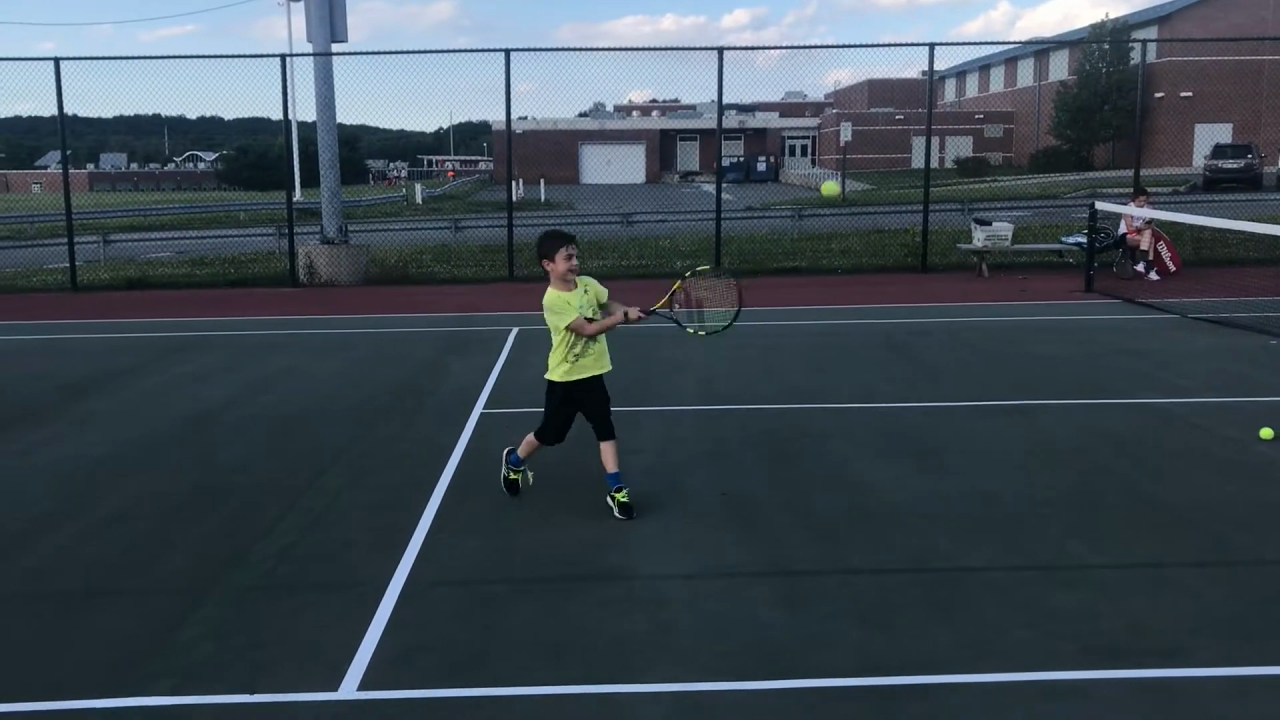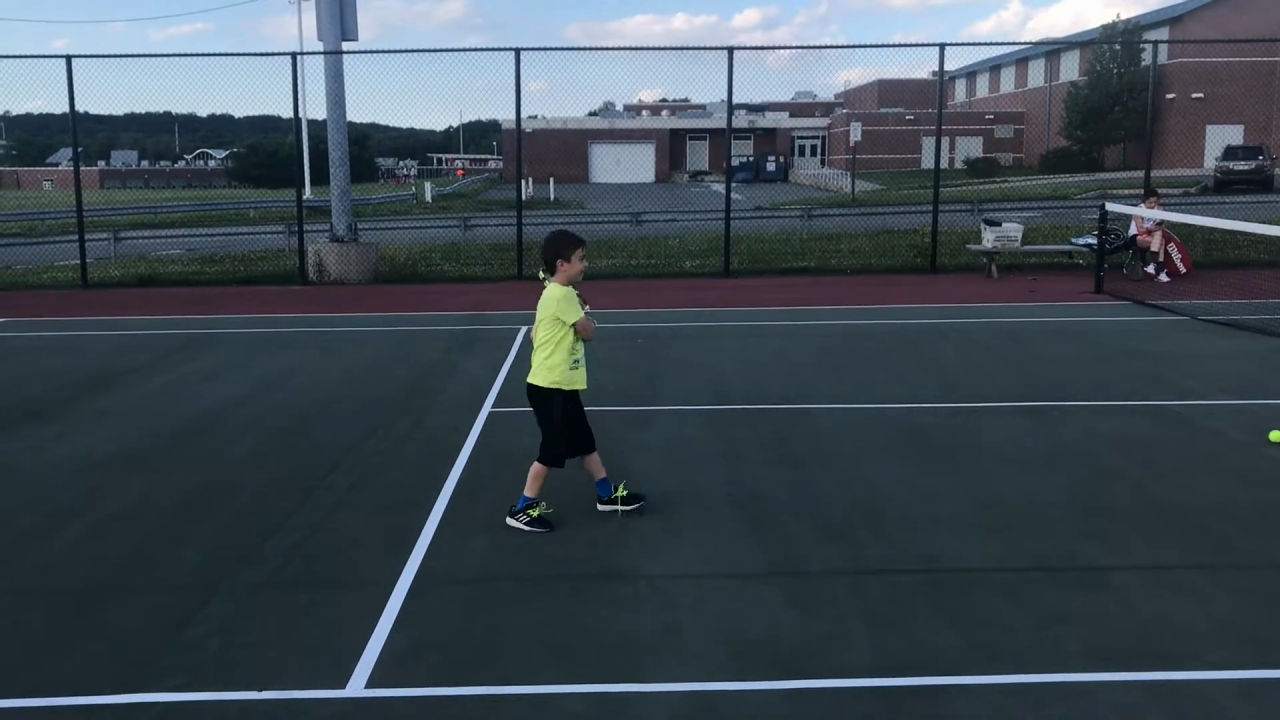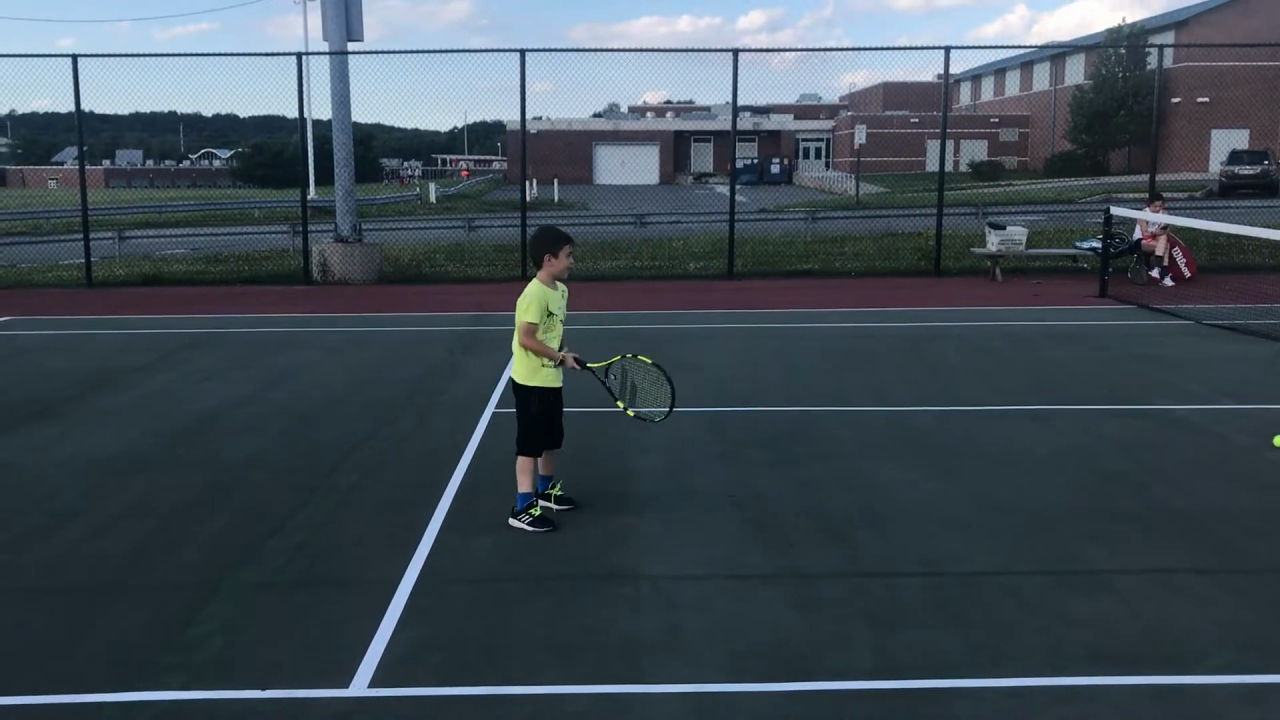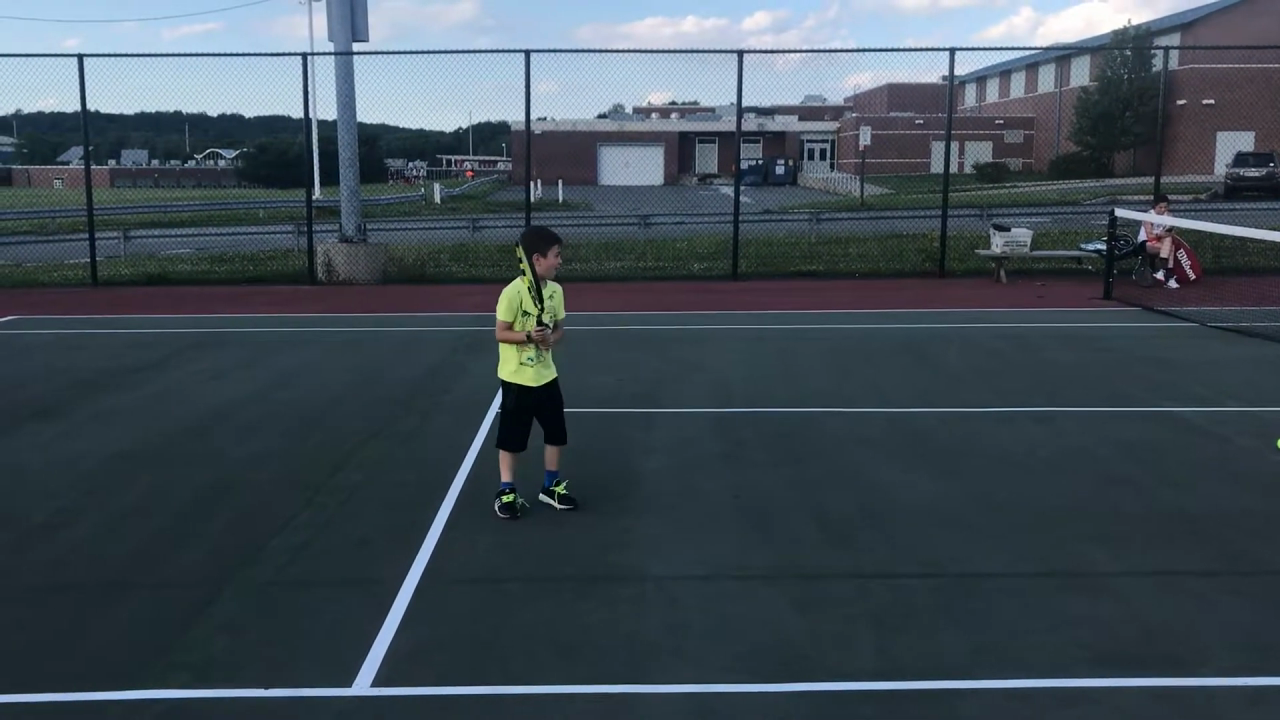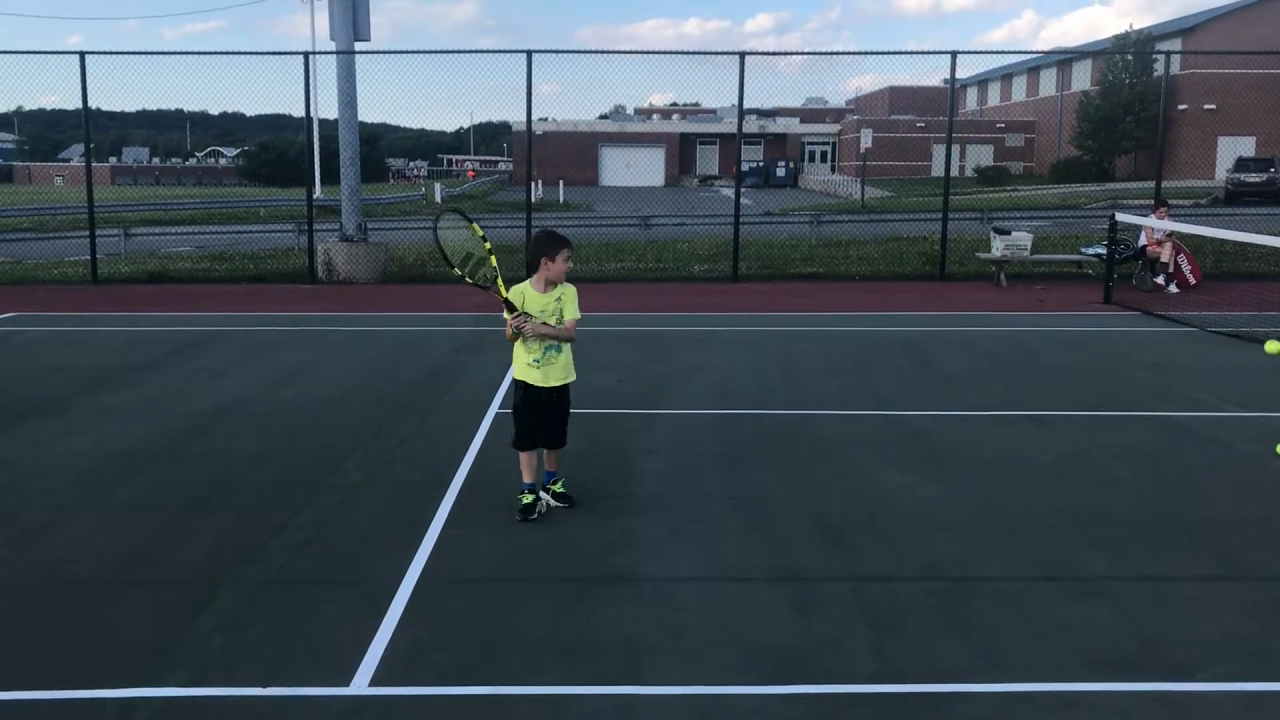
dt=0.4s
person 1, frame 1
left shoulder: (587, 283)
right shoulder: (552, 300)
left elbow: (612, 307)
right elbow: (587, 330)
left wrist: (624, 312)
right wrist: (625, 317)
left hip: (592, 374)
right hip: (564, 378)
left knee: (606, 430)
right knee: (548, 432)
left ankle: (616, 489)
right ankle: (514, 460)
person 1, frame 2
left shoulder: (554, 293)
right shoulder: (564, 294)
left elbow: (543, 334)
right elbow: (586, 332)
left wrist: (579, 326)
right wrist: (587, 324)
left hip: (562, 385)
right hip: (549, 387)
left knee: (584, 441)
right knee: (553, 449)
left ankle: (608, 492)
right ankle: (522, 509)
person 1, frame 3
left shoulder: (560, 290)
right shoulder: (533, 294)
right elbow: (525, 338)
left wrist: (562, 354)
right wrist: (558, 355)
left hip: (552, 379)
right hip: (530, 381)
left knee: (551, 438)
right knee: (530, 442)
left ankle: (545, 489)
right ankle: (525, 506)
person 1, frame 4
left shoulder: (556, 290)
right shoulder: (512, 293)
left elbow: (559, 329)
right elbow: (500, 334)
left wrist: (551, 337)
right wrist: (529, 336)
left hip: (546, 376)
right hip: (517, 379)
left knee: (556, 433)
right knee: (511, 437)
left ankle: (552, 486)
right ankle: (506, 491)
person 1, frame 5
left shoulder: (569, 292)
right shoulder: (518, 292)
left elbow: (570, 333)
right elbow: (512, 337)
left wrist: (539, 327)
right wrist: (514, 328)
left hip: (560, 378)
right hip: (528, 379)
left knee: (554, 439)
right knee: (527, 438)
left ankle: (552, 482)
right ankle: (530, 492)
